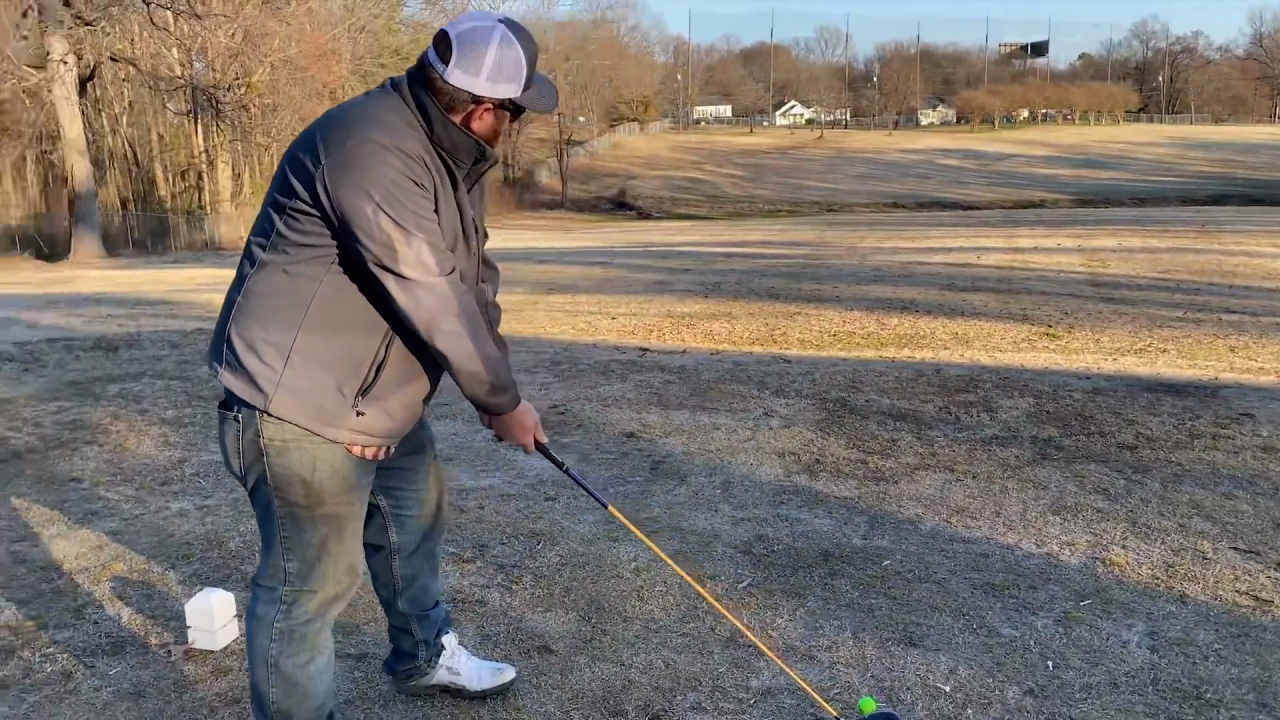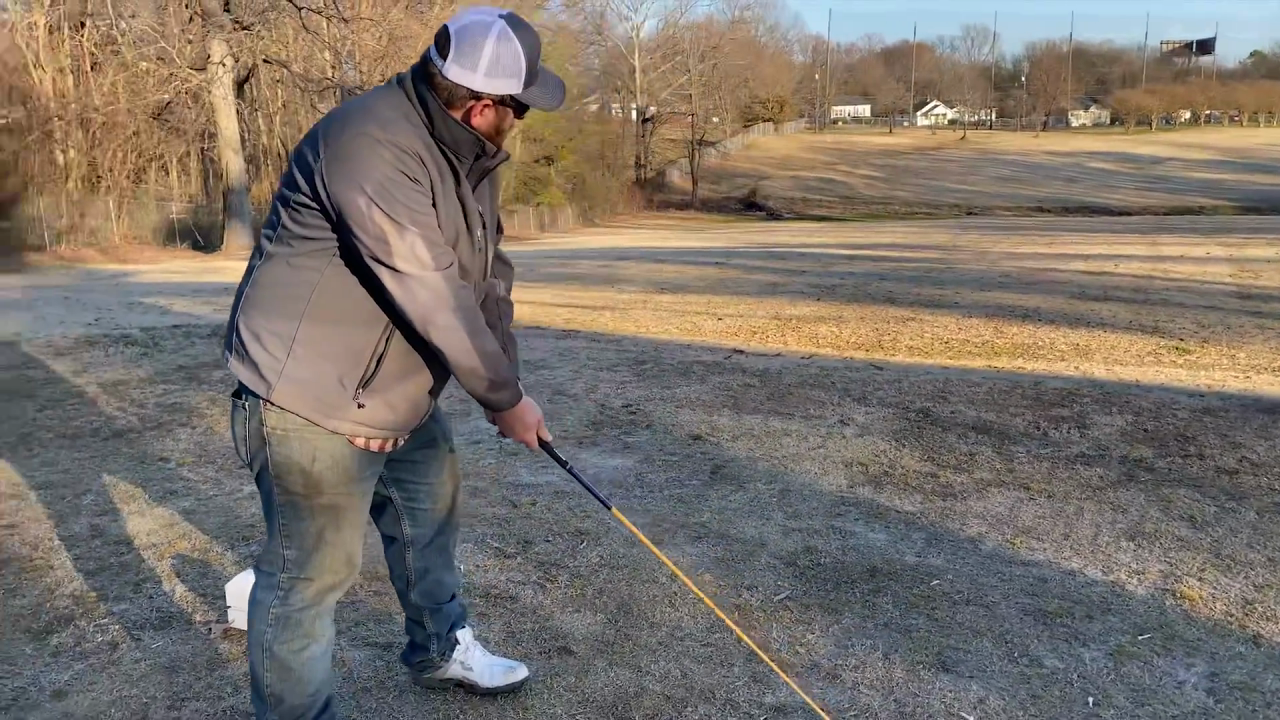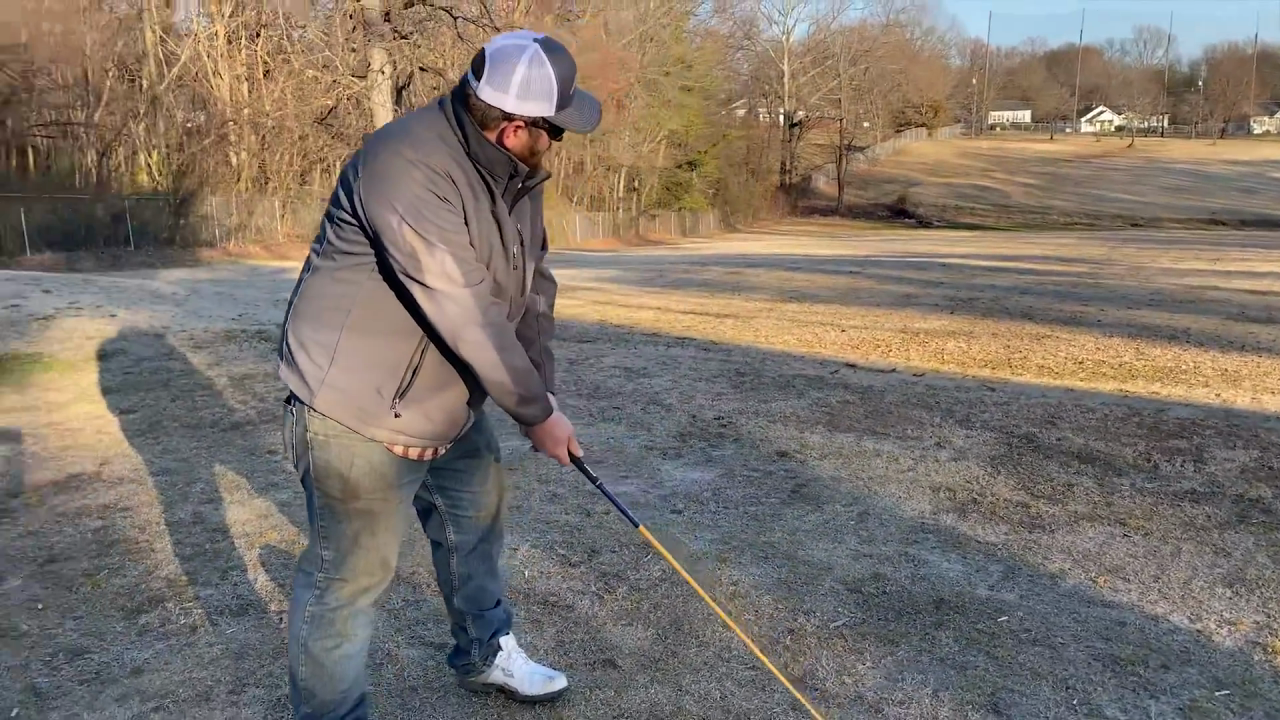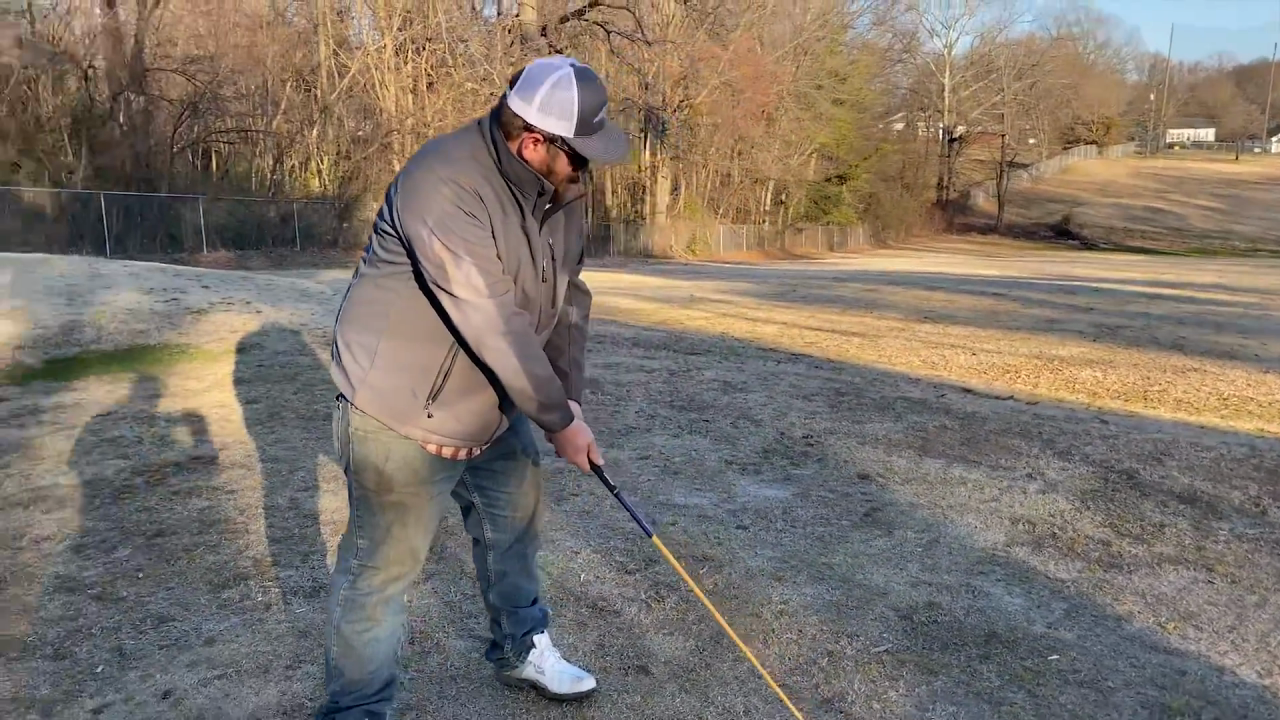
dt=0.5s
person 1, frame 1
left shoulder: (444, 148)
right shoulder: (372, 148)
left elbow: (472, 277)
right elbow: (431, 302)
left wrist: (496, 387)
right wrist: (503, 400)
left hip: (379, 397)
right hip: (303, 408)
left knee: (413, 522)
right knee: (308, 585)
left ankle: (424, 656)
person 1, frame 2
left shoulder: (466, 149)
right shoulder: (371, 145)
left elbow: (488, 269)
right elbow: (433, 299)
left wrist: (504, 376)
right wrist: (505, 397)
left hip: (399, 392)
right hip: (314, 399)
left knee: (429, 515)
right knee: (311, 572)
left ankle: (440, 649)
person 1, frame 3
left shoulder: (513, 170)
right shoulder: (409, 166)
left elbow: (531, 284)
right elbow: (467, 316)
left wrist: (542, 389)
right wrist: (537, 412)
left hip: (450, 404)
right hip: (361, 411)
left knee: (475, 522)
right knee: (350, 573)
left ankle: (485, 653)
person 1, frame 4
right shoulder: (445, 182)
left elbow: (568, 296)
right elbow: (493, 324)
left wrist: (568, 396)
right wrist: (559, 419)
left hip: (493, 406)
right hip: (403, 412)
left knee: (514, 522)
right knee: (384, 564)
left ankle: (521, 648)
